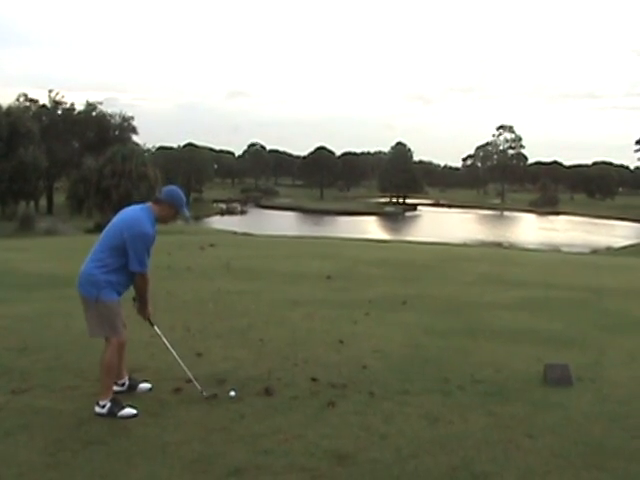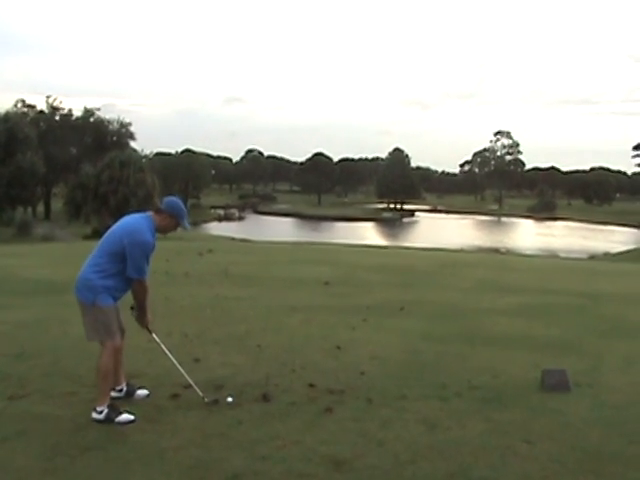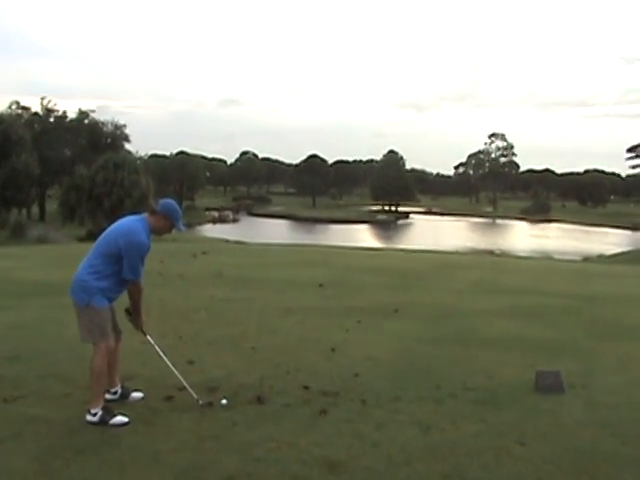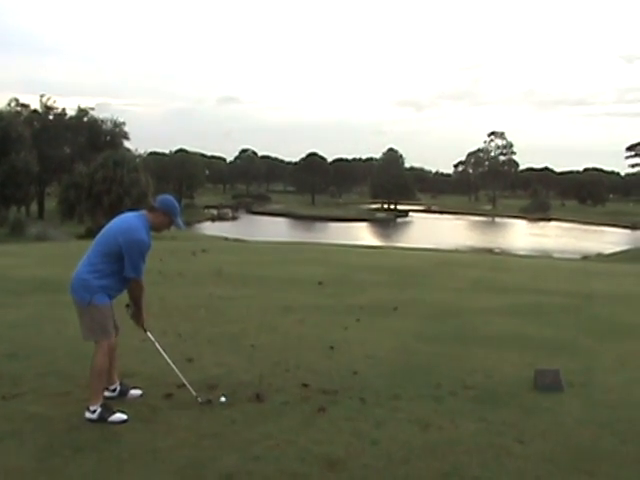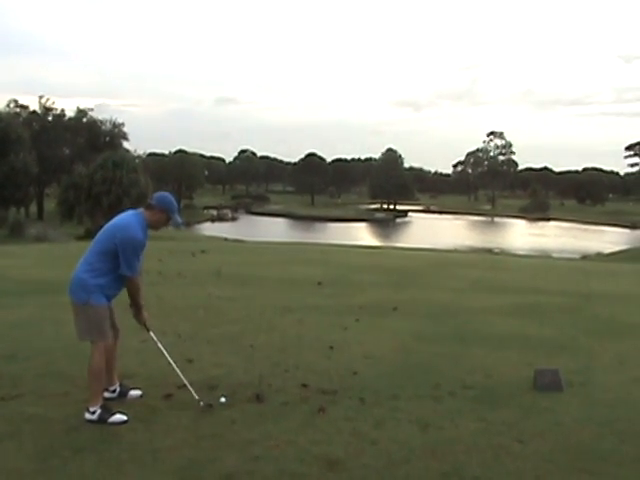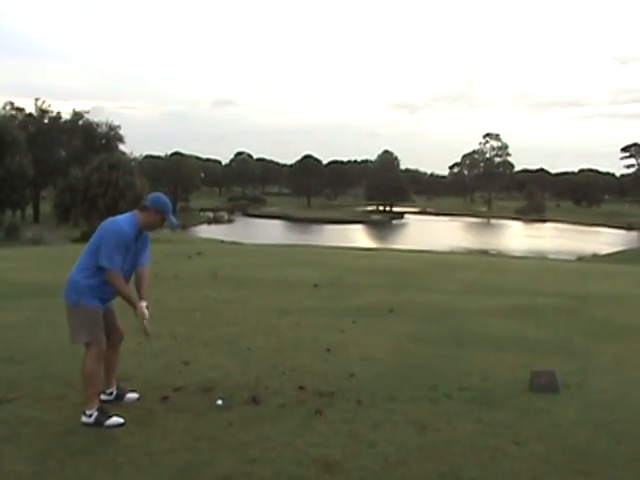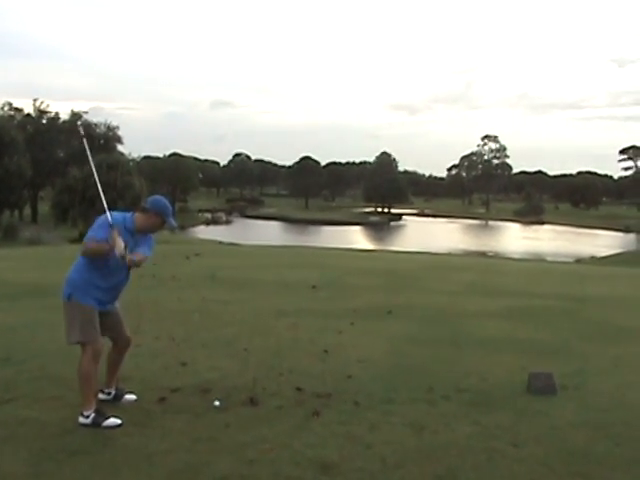
dt=0.2s
person 1, frame 1
left shoulder: (137, 212)
right shoulder: (143, 228)
right elbow: (140, 274)
left wrist: (141, 300)
right wrist: (144, 305)
left hip: (100, 281)
right hip: (99, 285)
left knee: (119, 332)
right knee: (115, 339)
left ankle: (122, 381)
right ankle: (105, 402)
person 1, frame 2
left shoulder: (138, 220)
right shoulder: (143, 236)
left elbow: (134, 277)
right elbow: (139, 281)
left wrist: (140, 308)
right wrist: (143, 313)
left hip: (100, 286)
right hip: (96, 290)
left knee: (118, 336)
right knee: (111, 344)
left ankle: (119, 386)
right ankle: (102, 408)
person 1, frame 3
left shoulder: (134, 222)
right shoulder: (138, 238)
right elbow: (134, 282)
left wrist: (134, 309)
right wrist: (137, 314)
left hip: (96, 287)
right hip: (91, 291)
left knee: (114, 337)
right knee: (104, 346)
left ankle: (114, 388)
right ankle: (96, 409)
person 1, frame 4
left shoulder: (131, 218)
right shoulder: (138, 236)
right elbow: (135, 280)
left wrist: (134, 305)
right wrist: (139, 311)
left hip: (94, 285)
right hip: (92, 289)
left knee: (112, 335)
right knee: (105, 343)
left ankle: (112, 386)
right ankle: (95, 407)
person 1, frame 5
left shoulder: (133, 220)
right shoulder: (132, 233)
left elbow: (133, 270)
right elbow: (130, 277)
left wrist: (137, 304)
right wrist: (139, 309)
left hip: (98, 288)
right hip: (90, 290)
left knee: (112, 335)
right knee: (102, 344)
left ankle: (112, 387)
right ankle: (94, 408)
person 1, frame 6
left shoulder: (142, 236)
right shoulder: (116, 228)
left elbow: (143, 269)
right elbow: (111, 275)
left wrist: (142, 302)
right wrist: (134, 305)
left hip: (101, 295)
right hip: (84, 293)
left knee: (115, 337)
right knee: (96, 348)
left ankle: (110, 390)
right ankle: (91, 411)
person 1, frame 7
left shoulder: (146, 239)
right shoulder: (111, 220)
left elbow: (139, 259)
right elbow: (86, 250)
left wrist: (124, 253)
right wrist: (111, 246)
left hip: (107, 298)
right hip: (82, 293)
left knee: (123, 340)
right knee: (92, 348)
left ankle: (109, 390)
right ankle: (88, 412)
